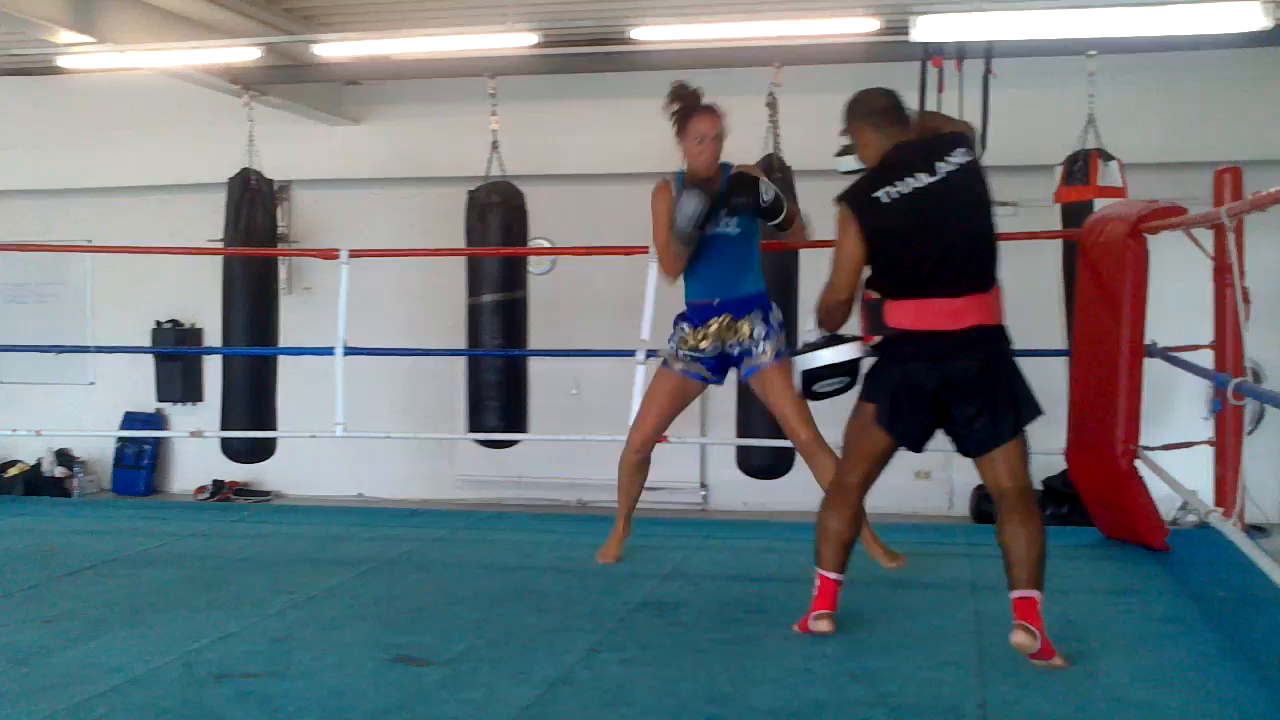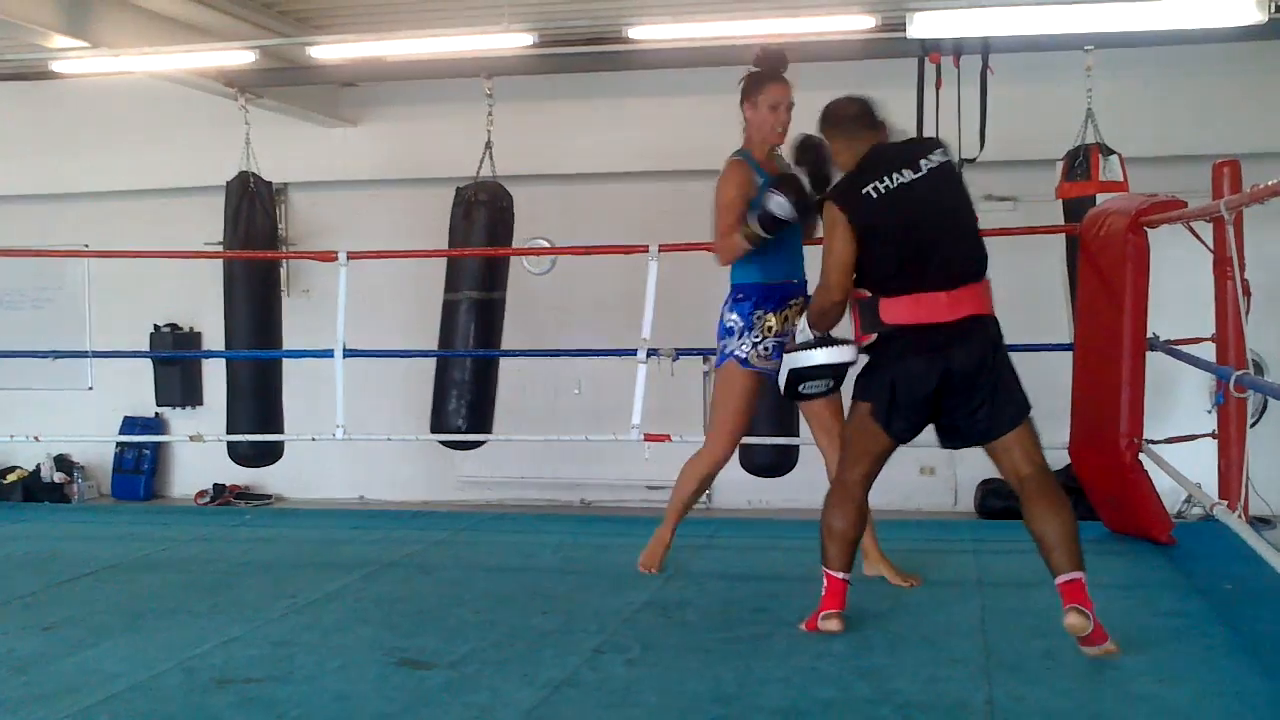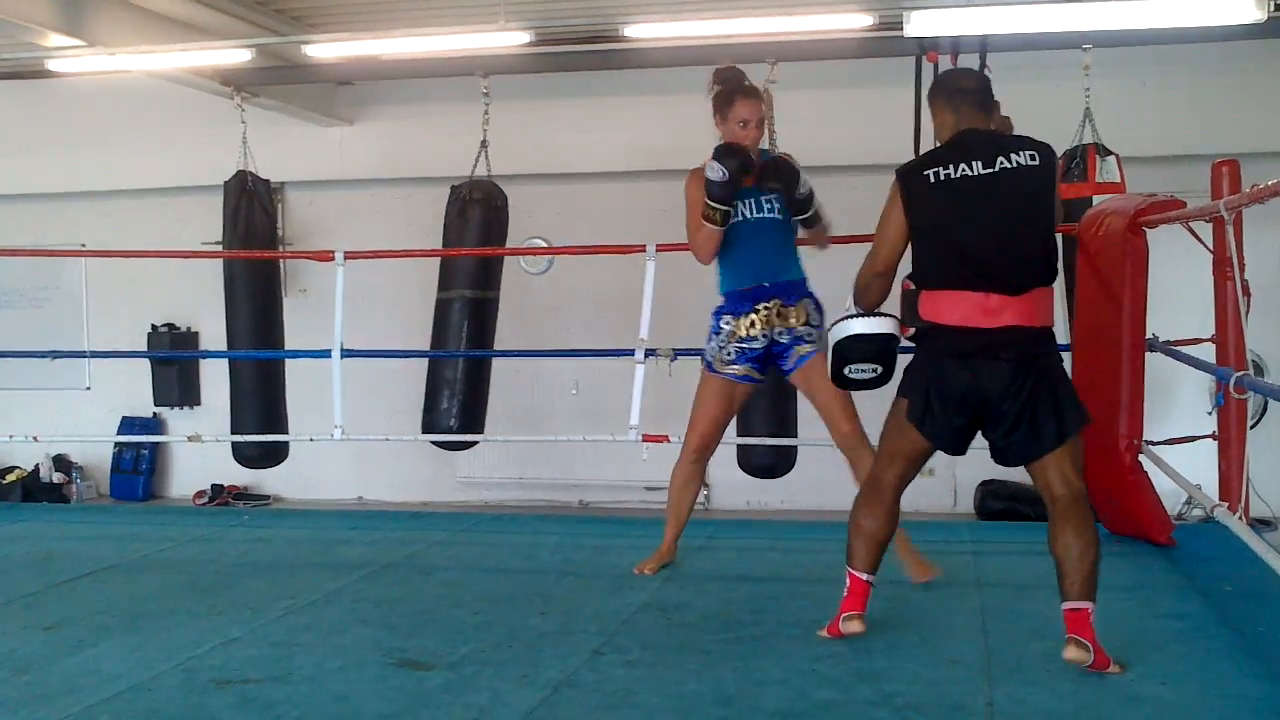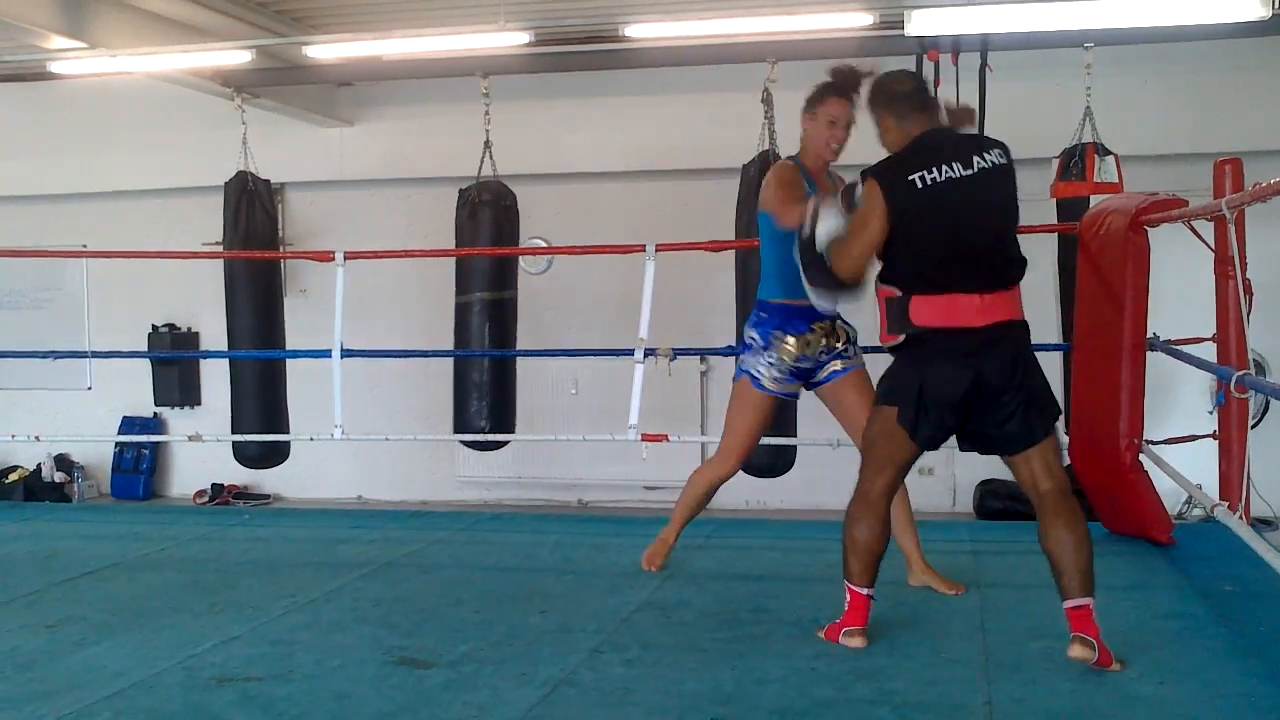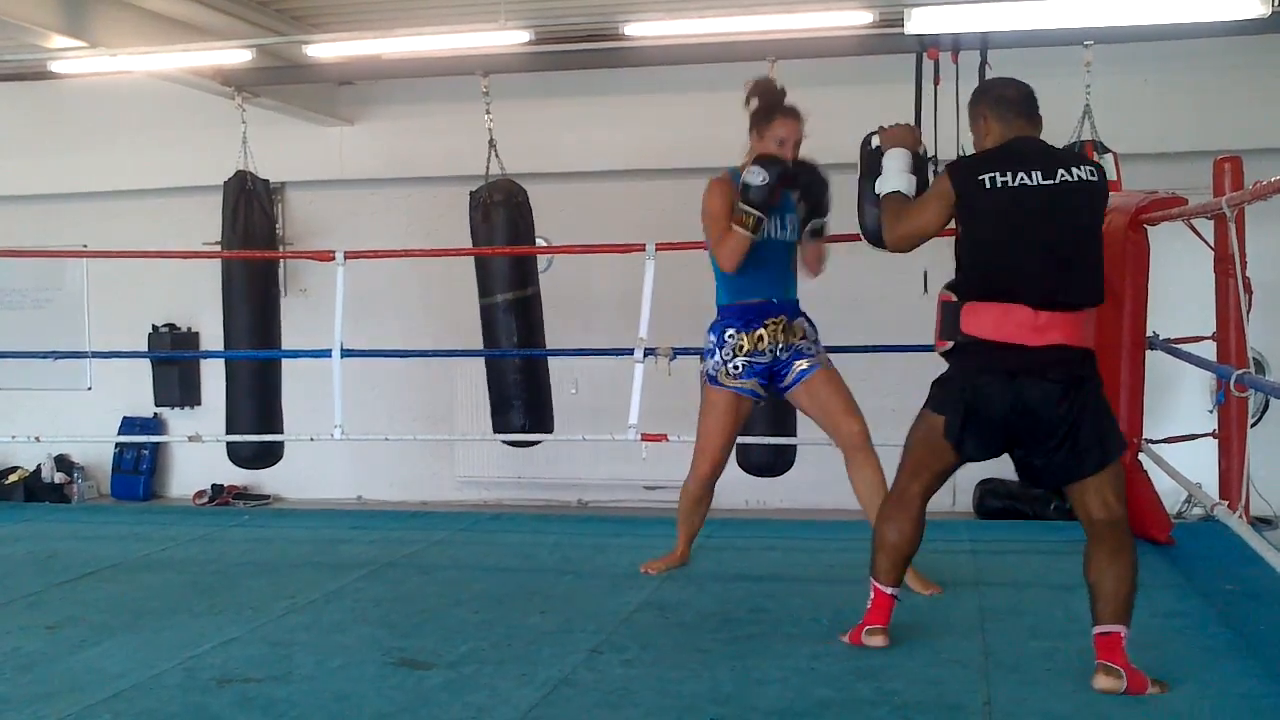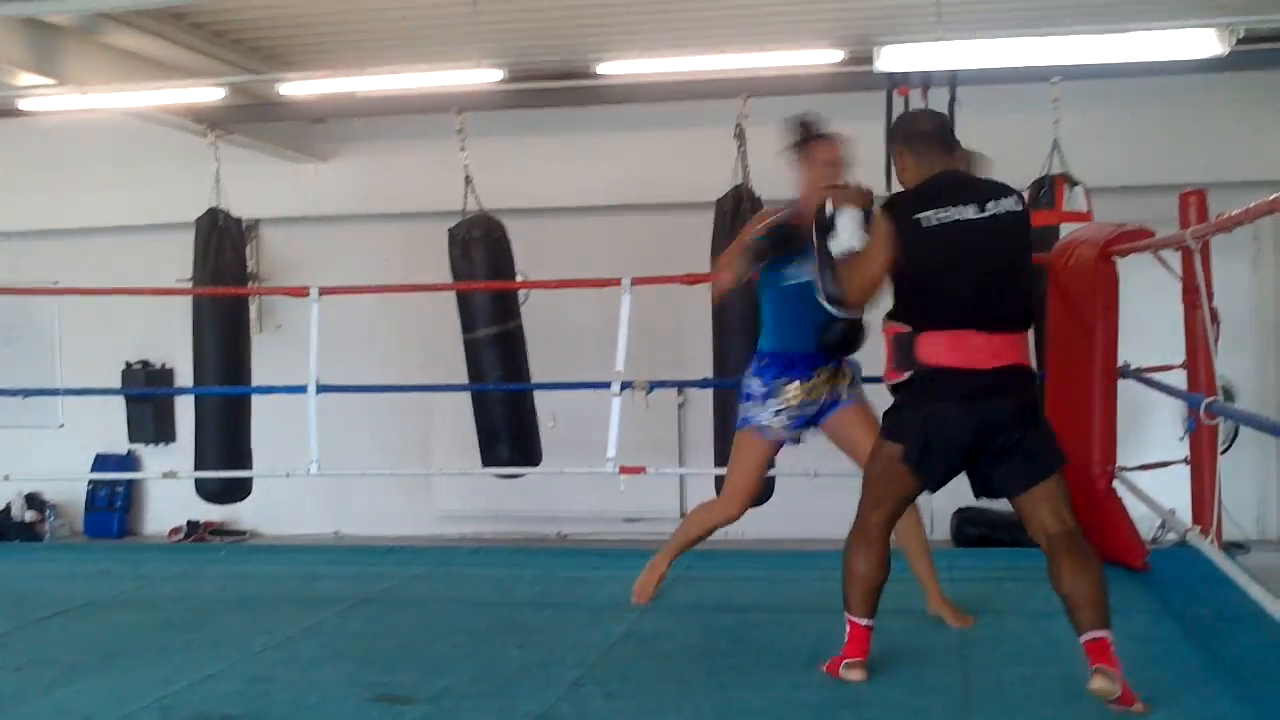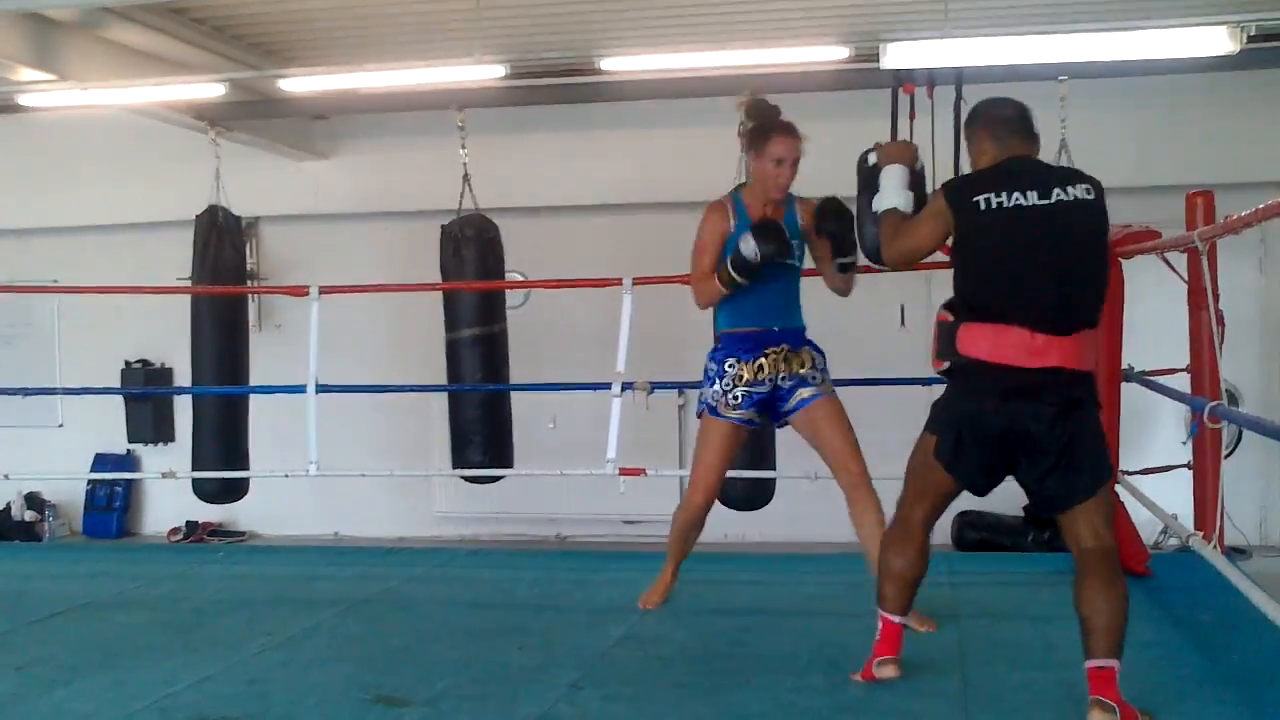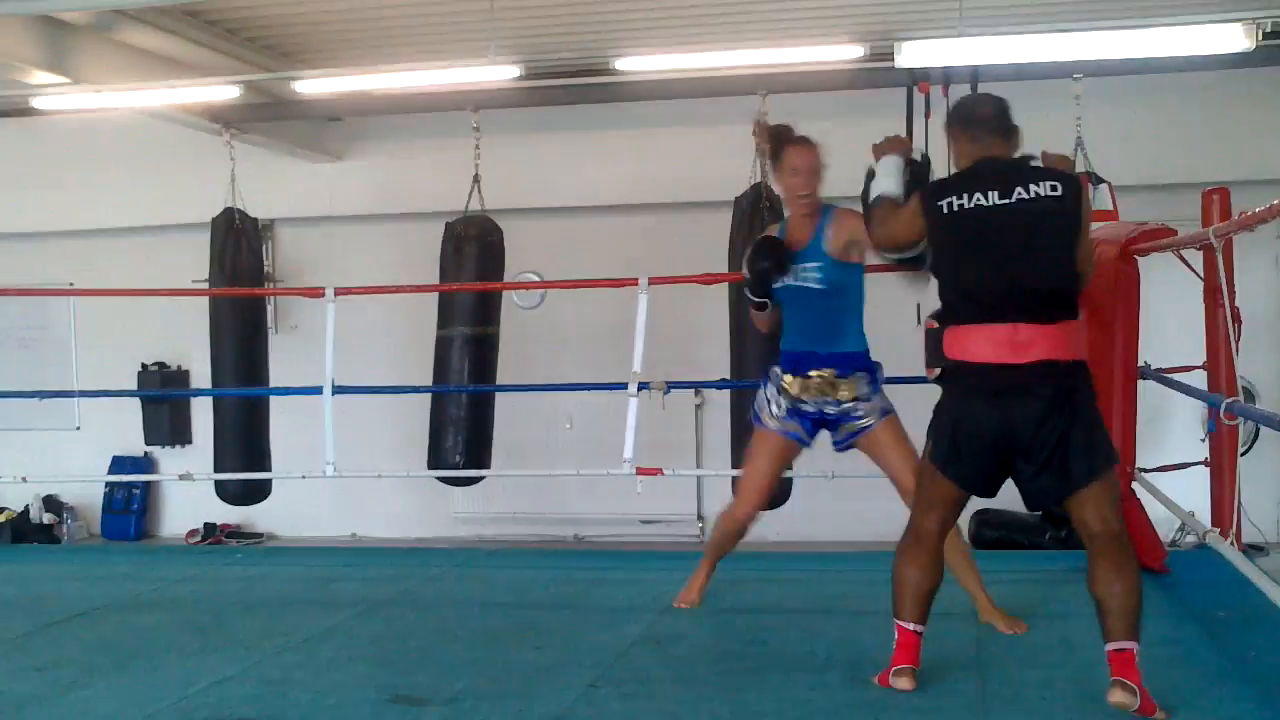
dt=0.4s
person 1, frame 1
left shoulder: (860, 200)
right shoulder: (959, 149)
left elbow: (841, 295)
left wrist: (825, 328)
right wrist: (912, 124)
left hip: (906, 354)
right hip: (978, 349)
left knee: (850, 481)
right knee: (1013, 490)
left ankle: (822, 607)
right ankle: (1028, 620)
person 1, frame 2
left shoulder: (846, 199)
right shoulder: (937, 157)
left elbow: (831, 296)
left wrist: (810, 329)
left hip: (902, 351)
right hip: (974, 342)
left knee: (851, 479)
right knee: (1030, 476)
left ankle: (830, 606)
right ankle: (1078, 605)
person 1, frame 3
left shoulder: (915, 177)
right shoulder: (1040, 158)
left elbow: (877, 271)
left wrist: (861, 318)
left hip: (944, 352)
right hip: (1022, 352)
left knee: (885, 479)
right knee: (1066, 495)
left ankle: (852, 608)
right ankle: (1081, 632)
person 1, frame 4
left shoulder: (889, 178)
right shoulder: (996, 154)
left elbow: (848, 267)
left wrist: (825, 246)
left hip: (928, 355)
right hip: (1003, 348)
left knee: (875, 489)
right knee: (1050, 489)
left ankle: (853, 619)
right ankle: (1084, 629)
person 1, frame 5
left shoulder: (967, 176)
right shoulder: (1089, 175)
left elbow: (897, 233)
left wrist: (896, 158)
left hip: (981, 366)
right hip: (1064, 370)
left knee: (910, 488)
right knee: (1107, 518)
left ankle: (875, 619)
right ankle: (1111, 657)
person 1, frame 6
left shoulder: (901, 214)
right shoulder: (1009, 201)
left elbow: (853, 289)
left hip: (934, 394)
right hip: (1010, 391)
left knee: (873, 519)
right knee: (1059, 532)
left ankle: (853, 652)
right ankle: (1103, 662)
person 1, frame 7
left shoulder: (962, 196)
right shoulder: (1088, 191)
left elbow: (895, 249)
left wrist: (893, 175)
left hip: (980, 387)
right hip: (1062, 393)
left knee: (913, 515)
right knee: (1095, 546)
left ankle: (885, 651)
person 1, frame 8
left shoulder: (934, 199)
right shoulder: (1061, 186)
left elbow: (886, 232)
left wrist: (889, 167)
left hip: (972, 390)
right hip: (1054, 385)
left knee: (926, 525)
right knee: (1104, 531)
left ankle: (903, 661)
person 2, frame 1
left shoulder: (742, 179)
right shoulder: (667, 193)
left elbow: (798, 233)
right elbow: (671, 263)
left wrist: (767, 201)
right wrist: (686, 218)
left hip: (753, 322)
right hip: (696, 328)
left knee: (804, 435)
right knee: (641, 436)
left ankle: (868, 539)
right ankle: (620, 530)
person 2, frame 2
left shoulder: (781, 164)
right shoulder: (737, 170)
left elbow: (810, 232)
right elbow: (726, 251)
left wrist: (815, 201)
right wrist: (773, 215)
left hip: (797, 309)
right hip: (752, 311)
left knee: (833, 435)
right knee: (722, 445)
left ankle: (872, 555)
right ankle: (663, 536)
person 2, frame 3
left shoulder: (779, 167)
right shoulder: (706, 174)
left elbow: (818, 237)
right elbow: (703, 252)
left wrist: (799, 199)
right wrist: (716, 192)
left hip: (797, 314)
right hip: (737, 319)
left knee: (852, 435)
right knee: (698, 444)
left ankle: (904, 548)
right ankle: (667, 544)
person 2, frame 4
left shoulder: (830, 179)
right shoulder: (786, 176)
right elbow: (799, 215)
left hip: (826, 329)
right hip: (775, 330)
right knee: (731, 459)
left ankle: (918, 565)
right ankle: (668, 537)
person 2, frame 5
left shoulder: (791, 186)
right shoulder: (722, 188)
left elbow: (813, 268)
right elbow: (727, 261)
left wrist: (815, 213)
right wrist: (754, 200)
left hip: (791, 332)
right hip: (736, 337)
left knee: (856, 439)
right knee: (707, 466)
right ankle: (680, 549)
person 2, frame 6
left shoulder: (844, 221)
right shoulder: (774, 225)
right elbow: (720, 285)
left wrist: (849, 320)
right wrist: (758, 250)
left hip: (832, 374)
right hip: (776, 379)
right knee: (733, 504)
left ankle: (934, 596)
right ankle: (662, 560)
person 2, frame 7
left shoulder: (803, 212)
right shoulder: (722, 214)
left elbow: (842, 288)
right elbow: (701, 296)
left wrist: (841, 247)
right wrist: (744, 261)
left hip: (796, 361)
right hip: (735, 365)
left knee: (854, 471)
right knee: (701, 494)
right ankle: (667, 576)
person 2, frame 8
left shoulder: (845, 226)
right shoulder: (774, 238)
right elbow: (764, 324)
right wrist: (756, 289)
left hip: (855, 383)
right hip: (791, 384)
left knee: (921, 495)
right knee: (745, 507)
left ankle: (983, 603)
right ankle: (705, 570)
